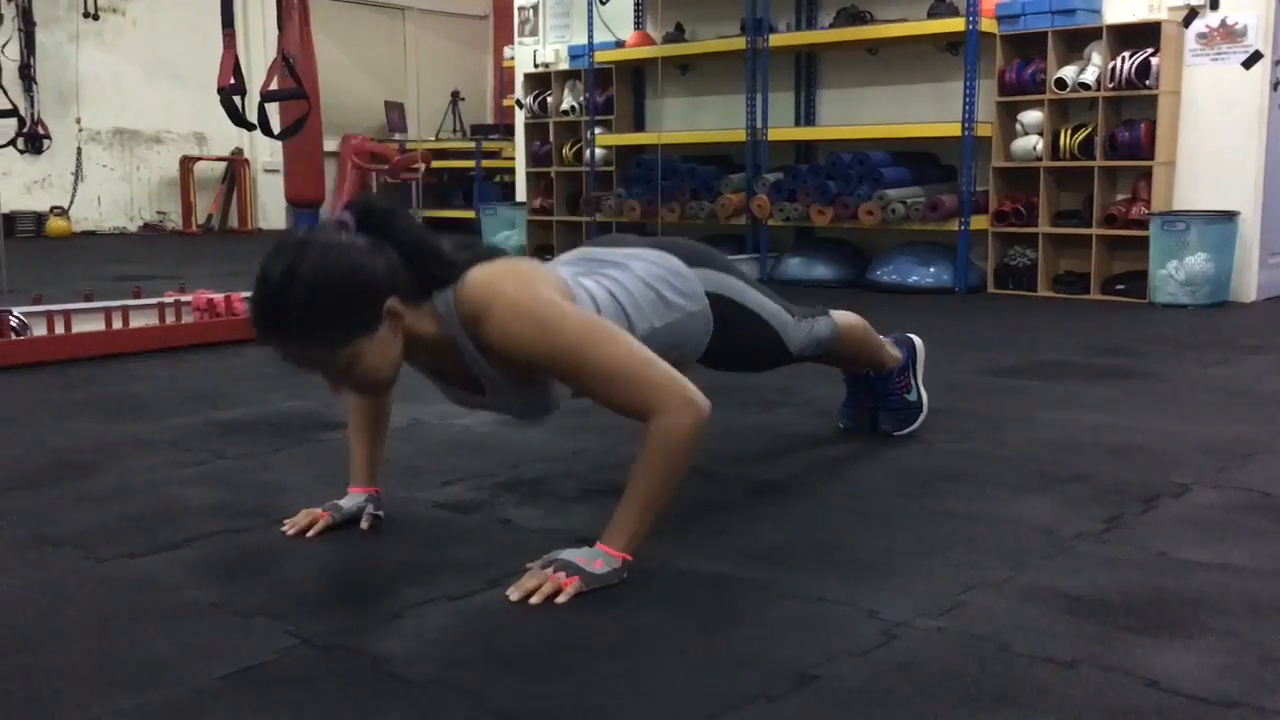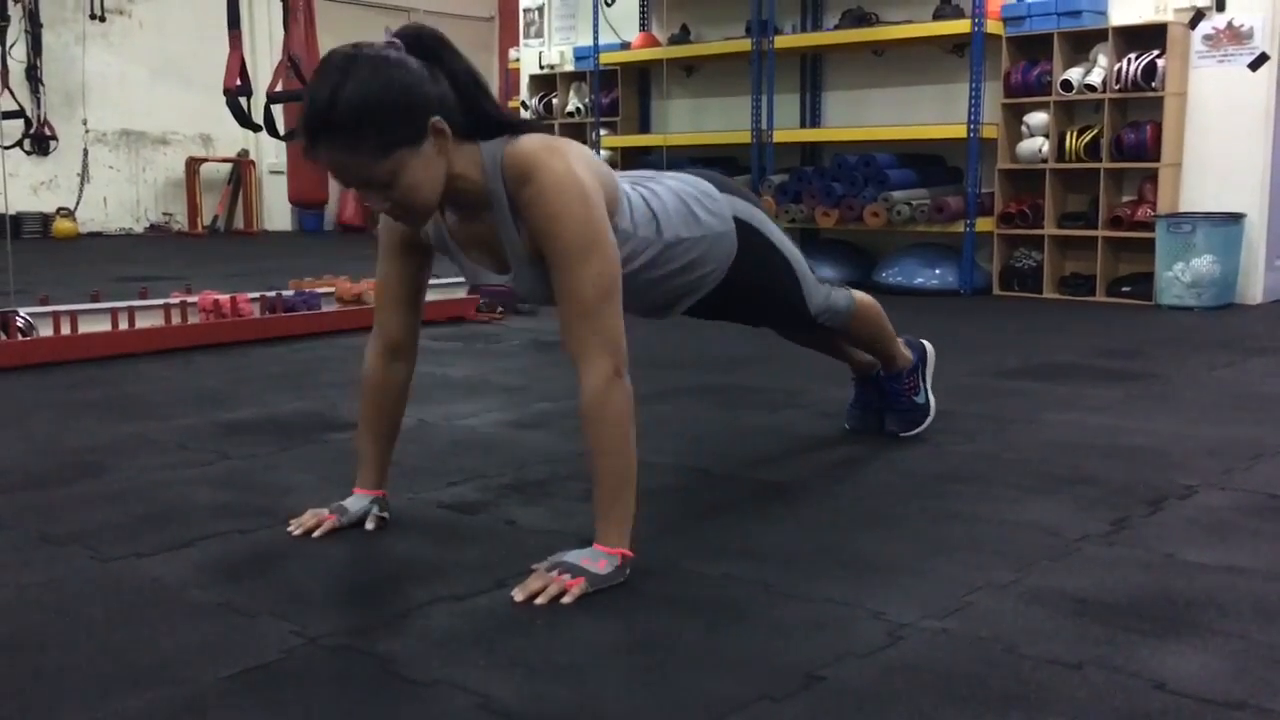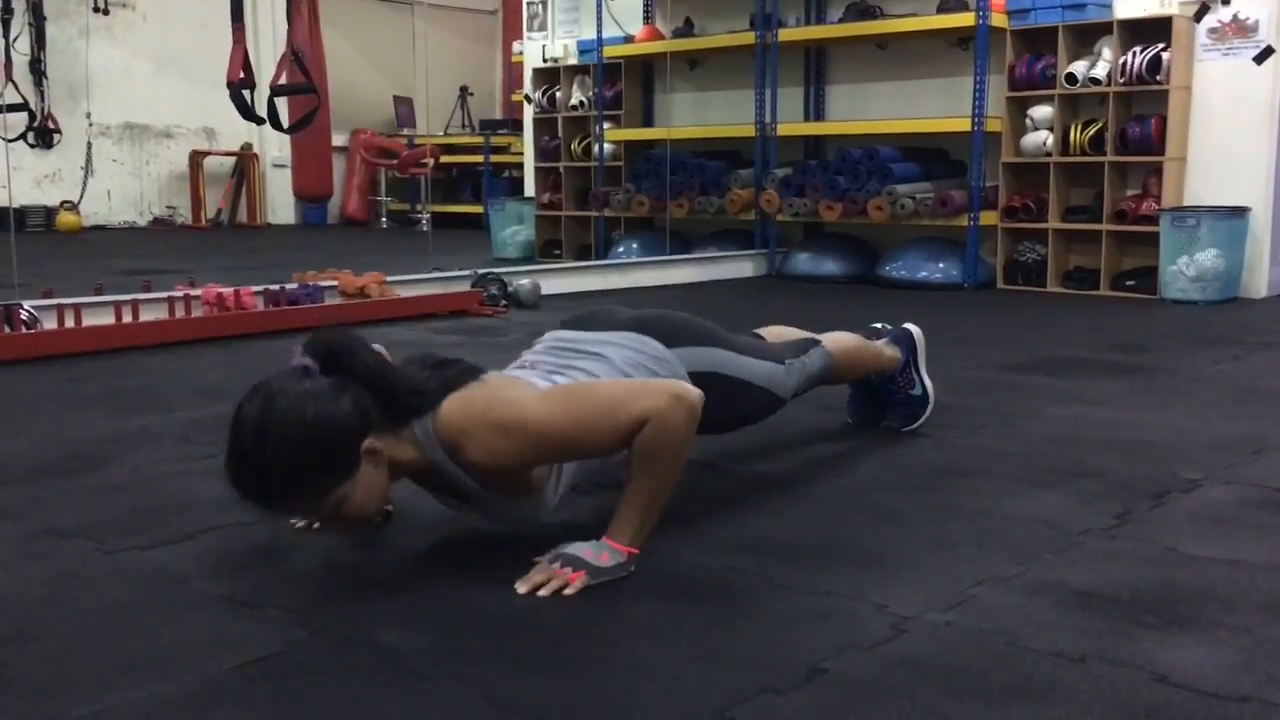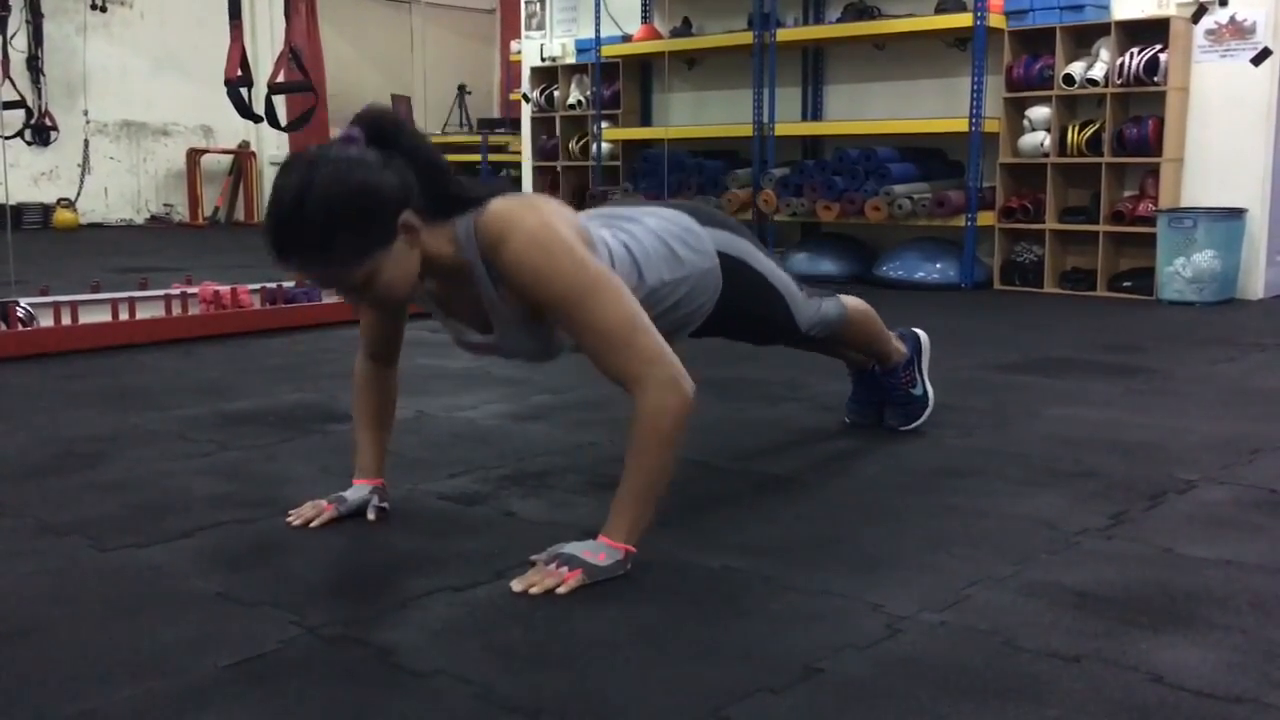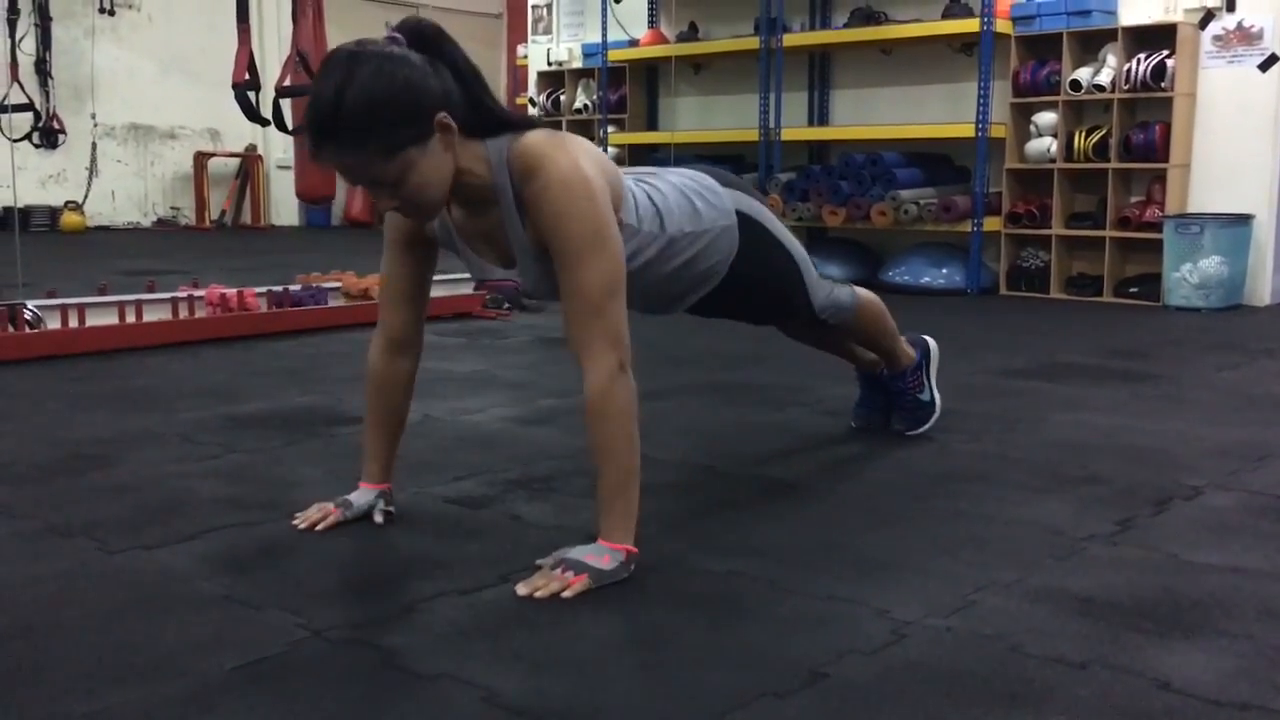
dt=1s
person 1, frame 1
left shoulder: (507, 311)
right shoulder: (384, 306)
left elbow: (682, 407)
right elbow: (368, 385)
left wrist: (610, 552)
right wrist: (360, 489)
left hip: (685, 295)
right hip: (605, 276)
left knee: (804, 338)
right knee: (794, 347)
left ankle: (893, 357)
right ankle: (868, 375)
person 1, frame 2
left shoulder: (547, 179)
right shoulder: (416, 202)
left elbow: (604, 370)
right elbow: (390, 349)
left wrist: (610, 552)
right wrist: (367, 491)
left hip: (715, 231)
right hip: (654, 257)
left knee: (817, 311)
right knee: (796, 329)
left ankle: (905, 363)
right ankle: (869, 376)
person 1, frame 3
left shoulder: (480, 433)
right shoulder: (369, 405)
left elbow: (678, 403)
right elbow: (363, 349)
left wrist: (619, 546)
right wrist: (364, 501)
left hip: (667, 365)
right hip: (584, 348)
left knee: (790, 373)
right knee: (762, 349)
left ankle: (891, 352)
right ankle: (879, 350)
person 1, frame 4
left shoulder: (524, 241)
right shoulder: (393, 245)
left elbow: (665, 389)
right elbow: (376, 359)
left wrist: (613, 545)
right wrist: (368, 481)
left hip: (699, 261)
right hip: (625, 247)
left knee: (809, 323)
right knee: (795, 334)
left ankle: (901, 356)
right ankle: (869, 375)
person 1, frame 5
left shoulder: (554, 174)
right shoulder: (420, 194)
left elbow: (607, 366)
right elbow: (394, 343)
left wrist: (615, 546)
right wrist: (372, 485)
left hip: (719, 229)
right hip: (651, 259)
left knee: (818, 309)
right knee: (794, 327)
left ankle: (908, 362)
right ankle: (875, 375)
